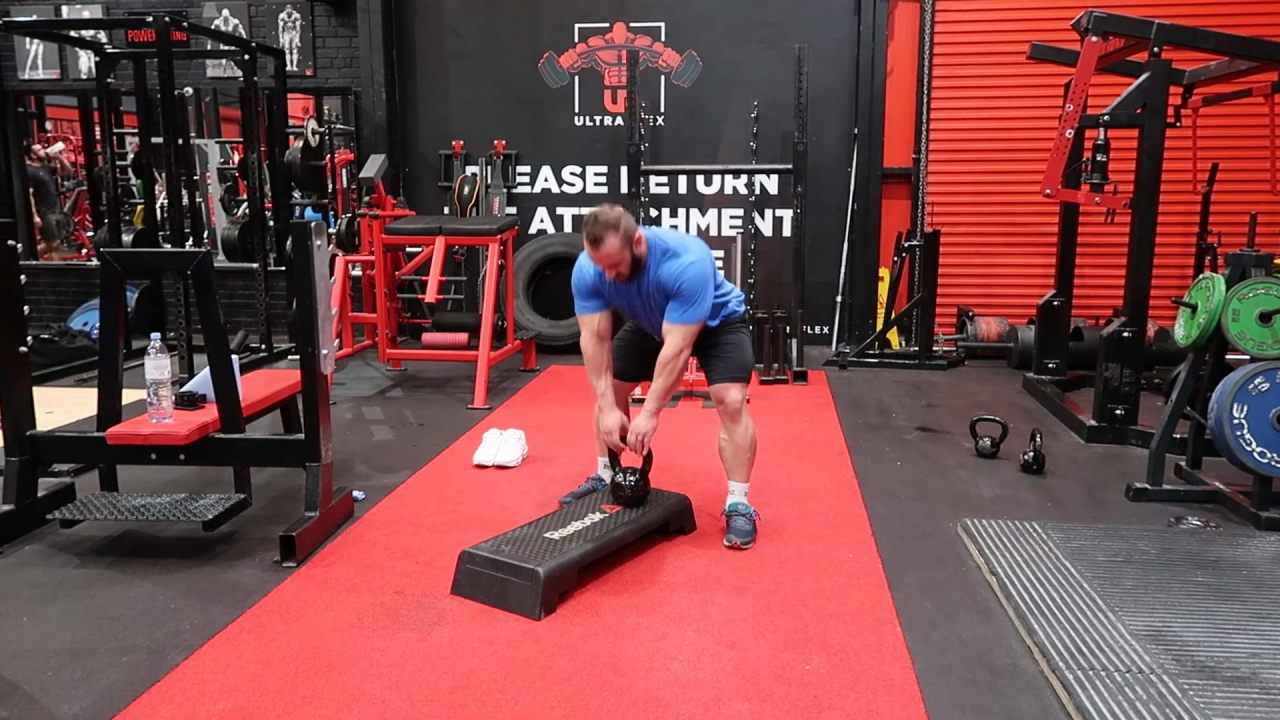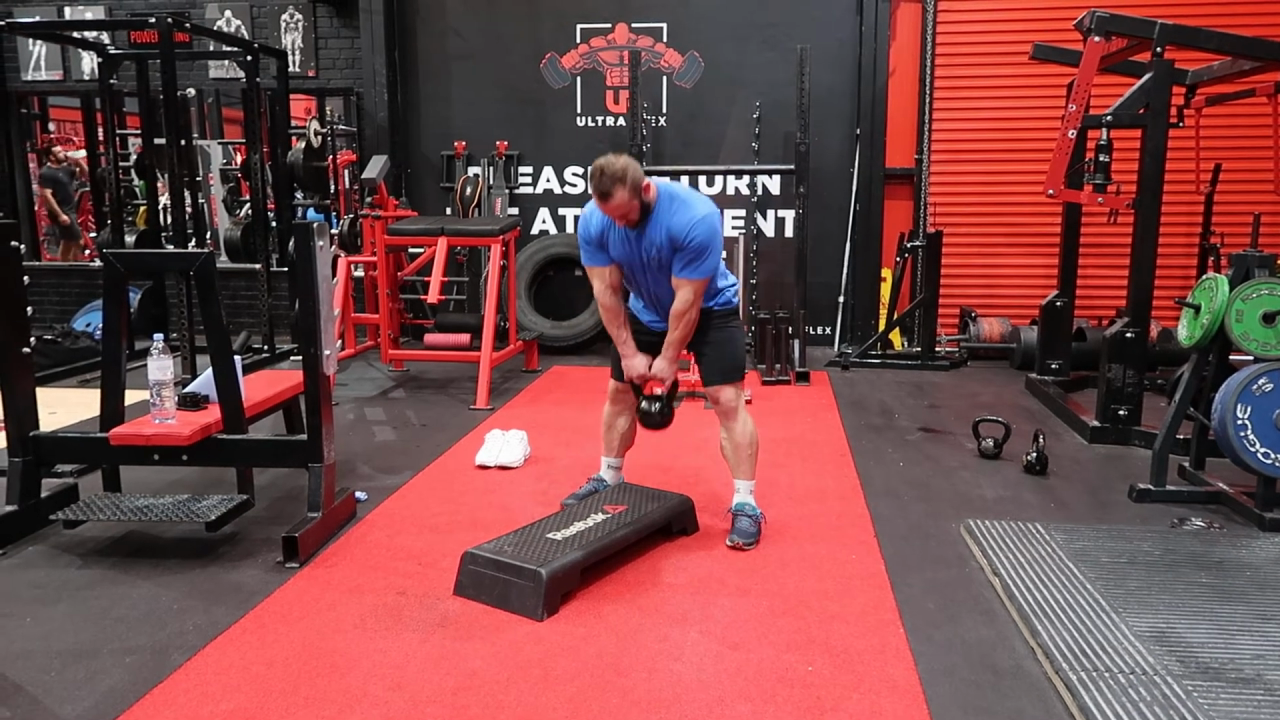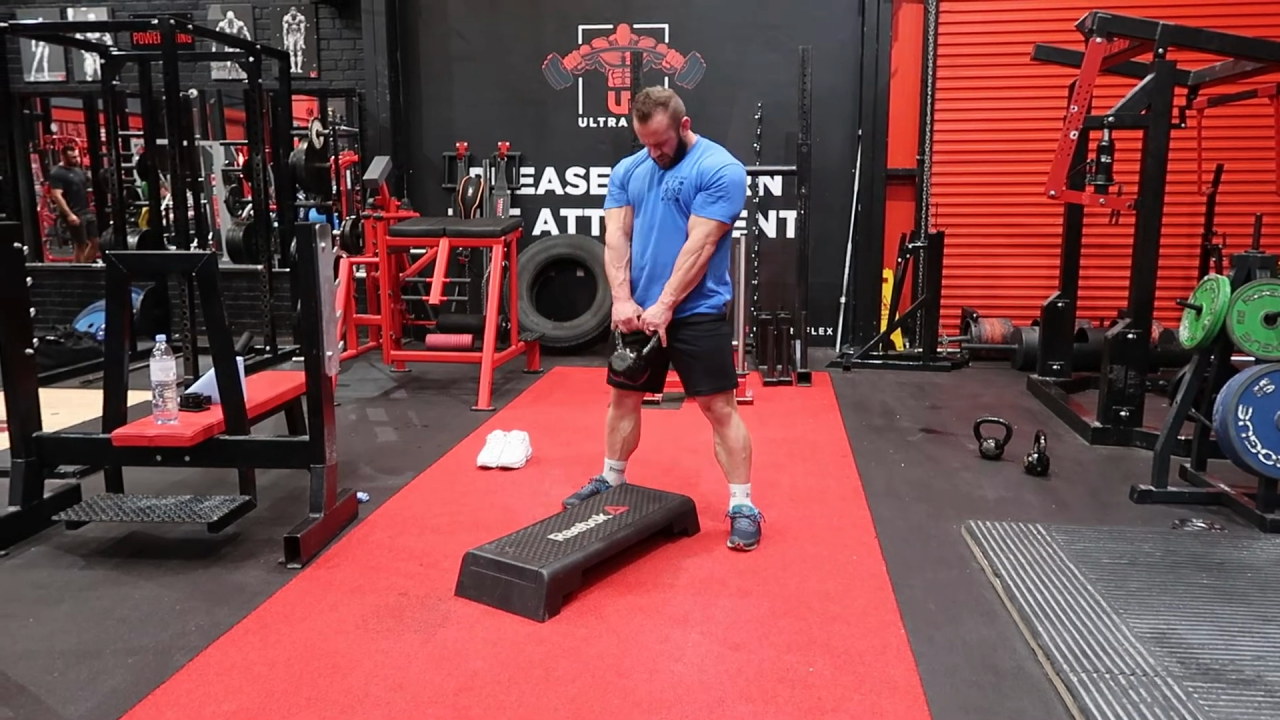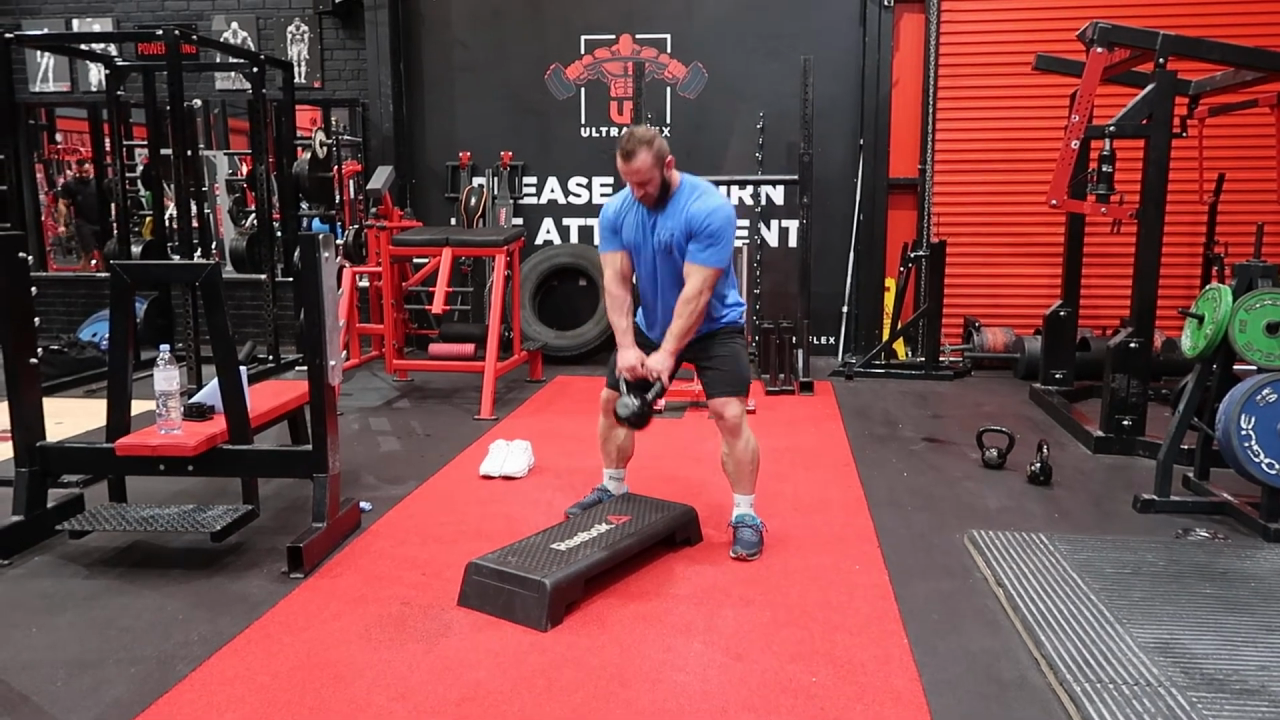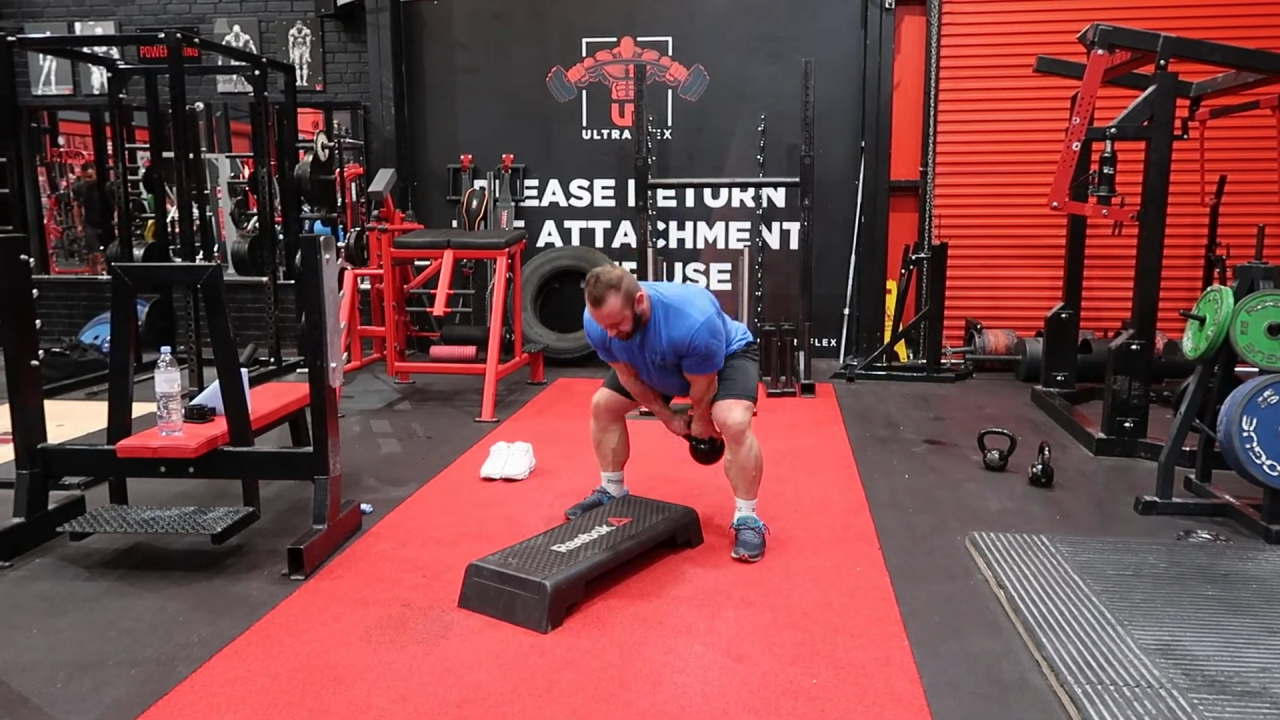
dt=0.5s
person 1, frame 1
left shoulder: (688, 263)
right shoulder: (587, 270)
left elbow: (677, 348)
right elbow: (595, 339)
left wrist: (651, 412)
right wrist: (606, 407)
left hip: (717, 321)
right hip: (651, 322)
left knee: (731, 400)
right knee: (608, 386)
left ankle: (738, 504)
right ankle: (605, 477)
person 1, frame 2
left shoulder: (695, 216)
right shoulder: (593, 221)
left elbow: (688, 300)
right elbow: (607, 291)
left wrist: (669, 360)
right wrist: (629, 353)
left hip: (710, 309)
right hip: (646, 313)
left knee: (728, 398)
right knee: (618, 389)
left ankle: (744, 504)
right ankle: (608, 478)
person 1, frame 3
left shoulder: (721, 170)
right shoulder: (627, 171)
left elbow: (700, 245)
right elbow: (616, 238)
left wrist: (663, 304)
right wrist: (622, 299)
left hip: (697, 314)
right hip: (637, 311)
left knee: (718, 407)
right knee: (623, 398)
left ankle: (742, 505)
right ankle: (611, 481)
person 1, frame 4
left shoulder: (709, 208)
right shoulder: (616, 211)
left elbow: (697, 293)
right elbow: (616, 282)
left wrist: (668, 353)
right wrist: (626, 346)
left hip: (714, 326)
right hip: (651, 326)
left knee: (729, 415)
right knee: (612, 401)
left ankle: (745, 515)
right ankle: (612, 489)
person 1, frame 5
left shoulder: (693, 320)
right shoulder: (596, 322)
left elbow: (704, 385)
right elbow: (629, 377)
left wrist: (699, 420)
right wrist: (665, 414)
left hip: (723, 355)
left knee: (734, 422)
right knee: (603, 407)
left ankle: (748, 519)
right ankle: (610, 492)
